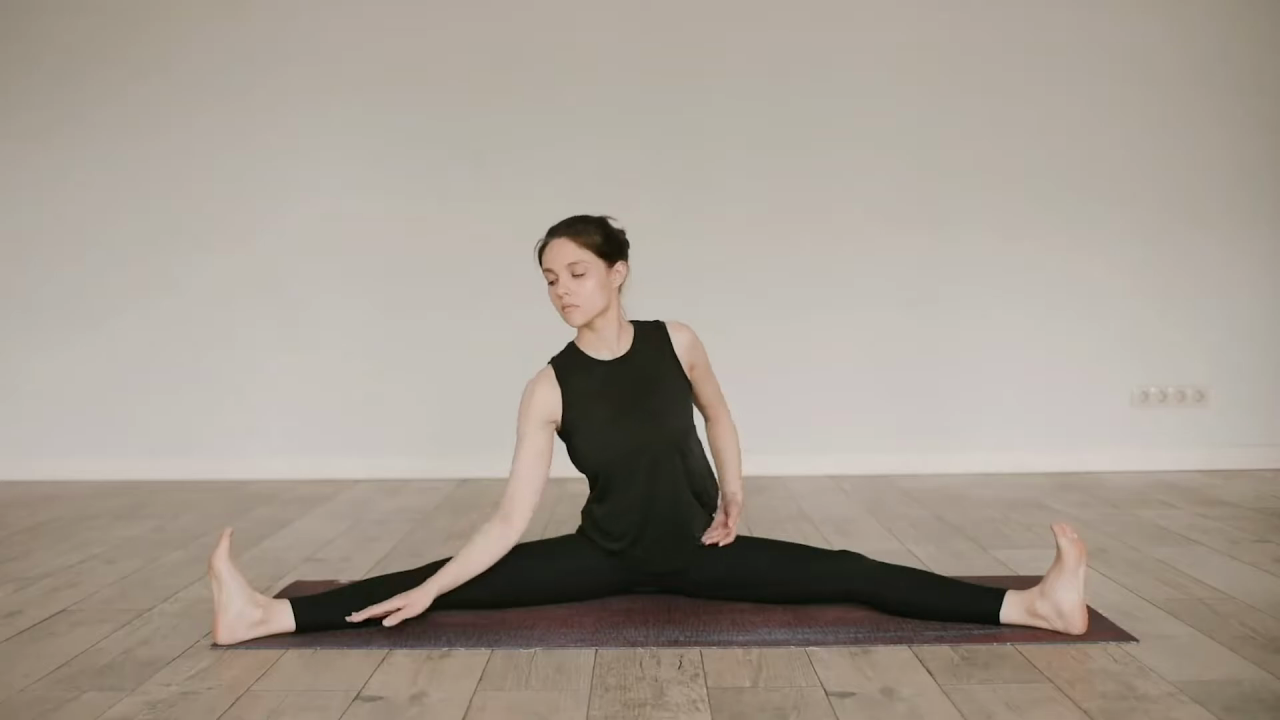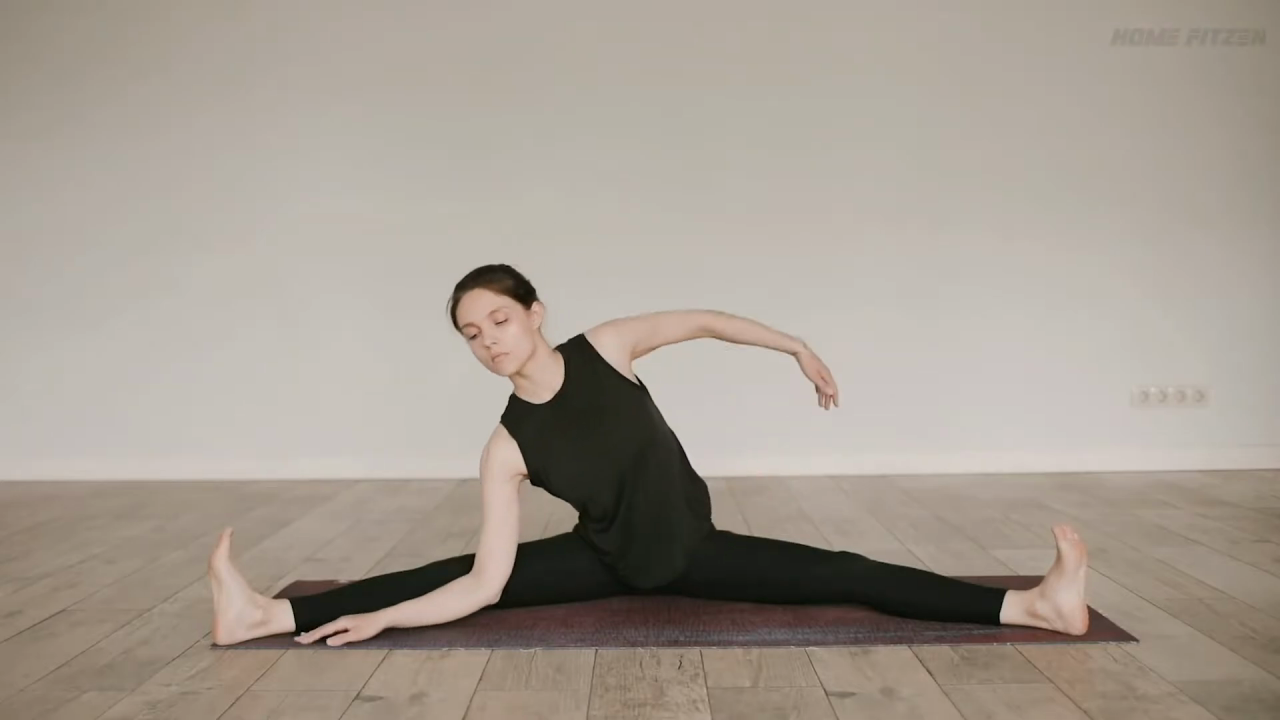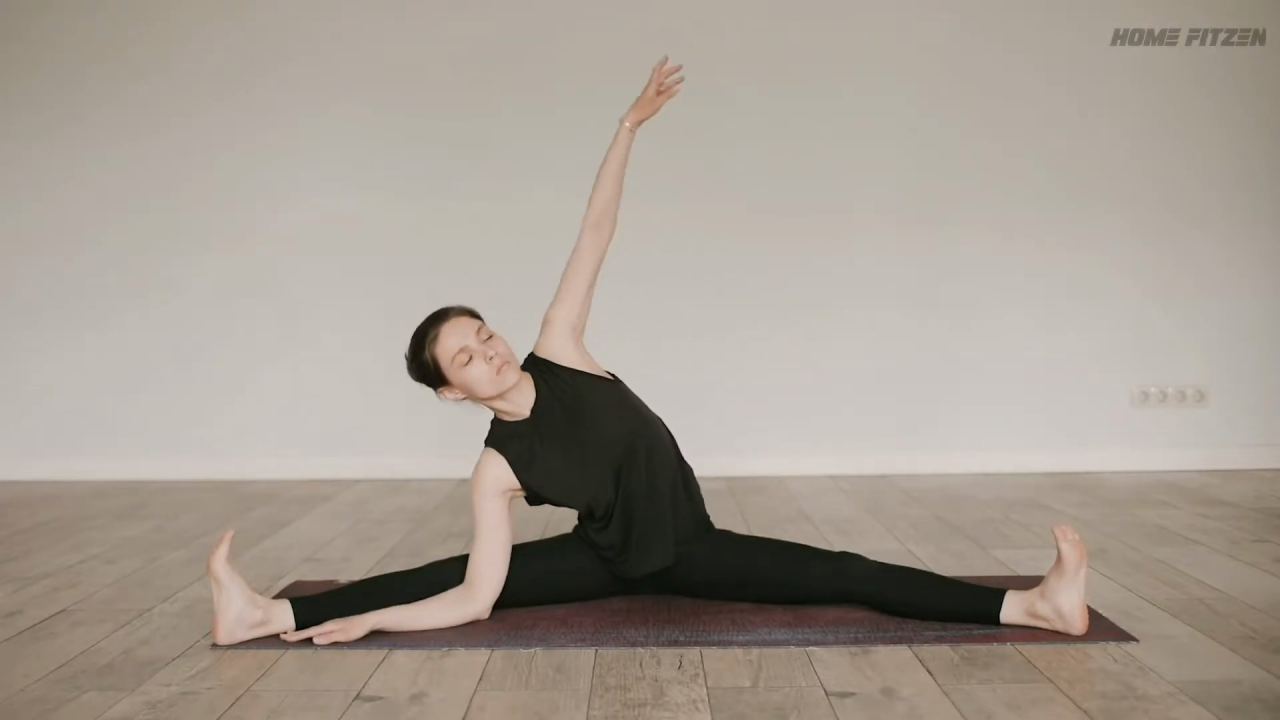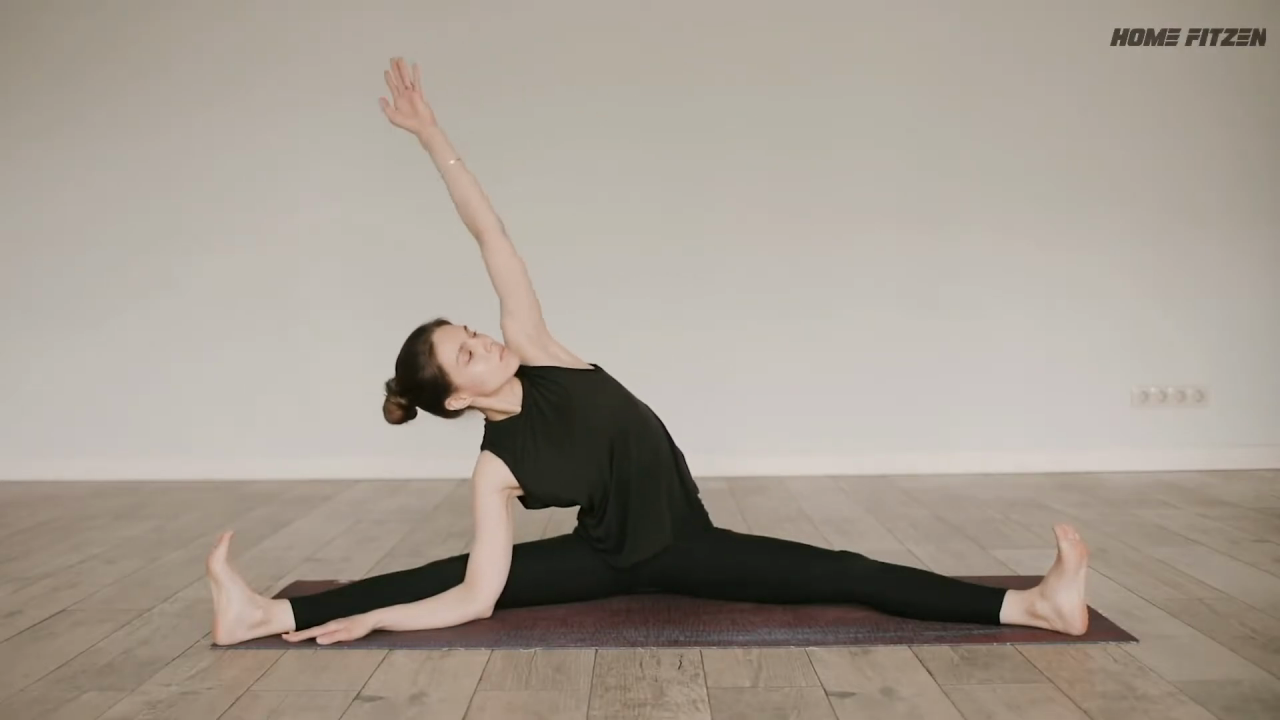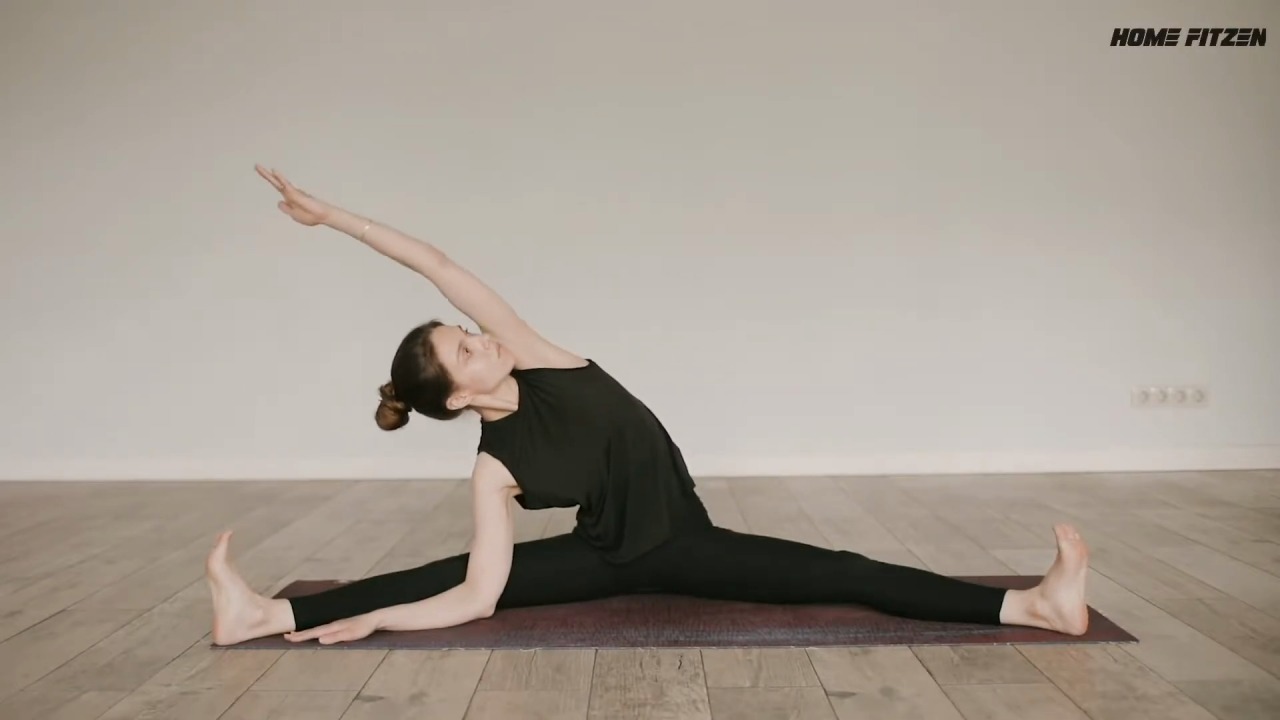
dt=0.7s
person 1, frame 1
left shoulder: (677, 342)
right shoulder: (548, 389)
left elbow: (717, 412)
right elbow: (510, 520)
left wrist: (732, 498)
right wrist: (429, 588)
left hip: (694, 549)
right hip: (606, 555)
left knee: (844, 574)
right knee: (467, 581)
left ankle: (1028, 606)
right ankle: (270, 615)
person 1, frame 2
left shoulder: (605, 346)
right shoulder: (505, 448)
left elbow: (701, 321)
right elbow: (486, 585)
left wrist: (797, 344)
right wrist: (380, 618)
left hip: (690, 549)
right hip: (604, 560)
left knee: (842, 574)
right knee: (456, 572)
left ankle: (1029, 605)
right ankle: (271, 615)
person 1, frame 3
left shoulder: (557, 352)
right shoulder: (497, 469)
left elbow: (595, 231)
right elbow: (475, 600)
left wrist: (631, 123)
right wrist: (370, 620)
left hip: (685, 545)
right hip: (606, 559)
left knee: (842, 575)
right knee: (450, 572)
left ankle: (1029, 606)
person 1, frame 4
left shoulder: (533, 352)
right shoulder: (495, 468)
left elbow: (490, 236)
right elbow: (476, 599)
left wrist: (431, 135)
right wrist: (372, 619)
left hip: (682, 543)
right hip: (607, 556)
left knee: (841, 574)
right knee: (455, 572)
left ankle: (1028, 605)
person 1, frame 5
left shoulder: (530, 354)
right shoulder: (494, 469)
left elbow: (441, 267)
right elbow: (480, 595)
left wrist: (334, 216)
right wrist: (370, 619)
left hip: (681, 543)
right hip: (608, 557)
left knee: (840, 573)
right knee: (456, 571)
left ankle: (1027, 604)
